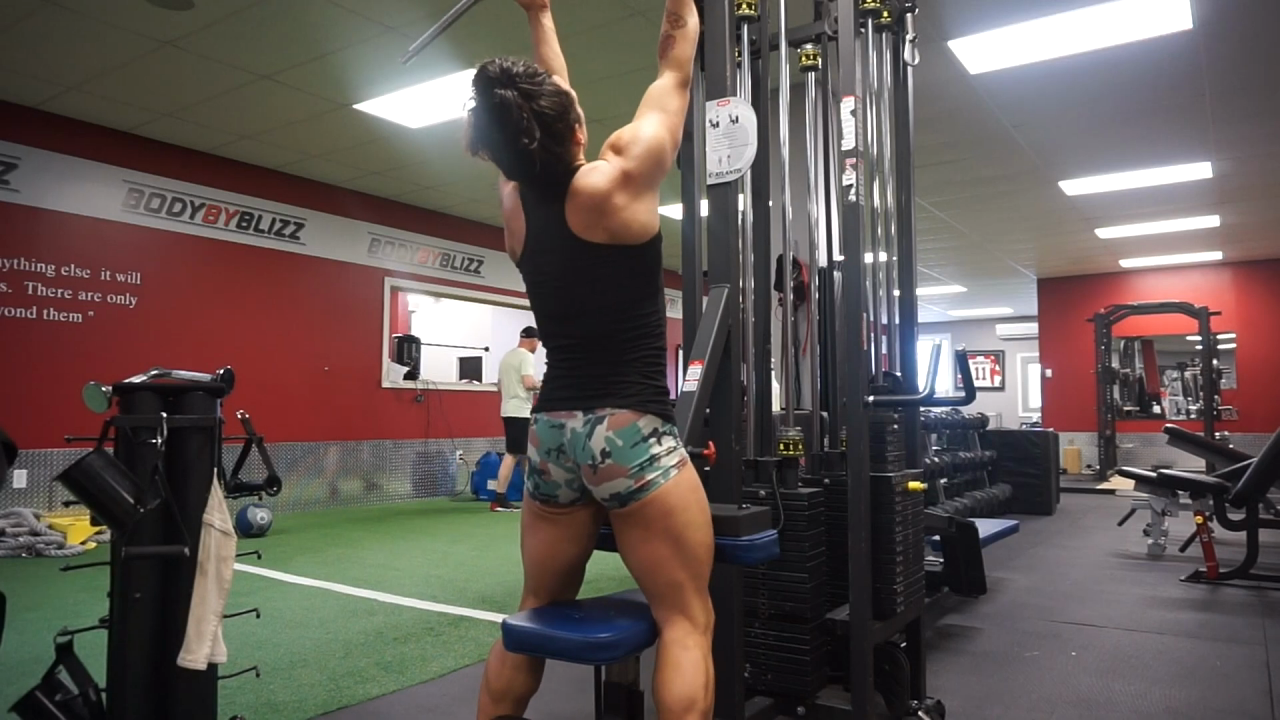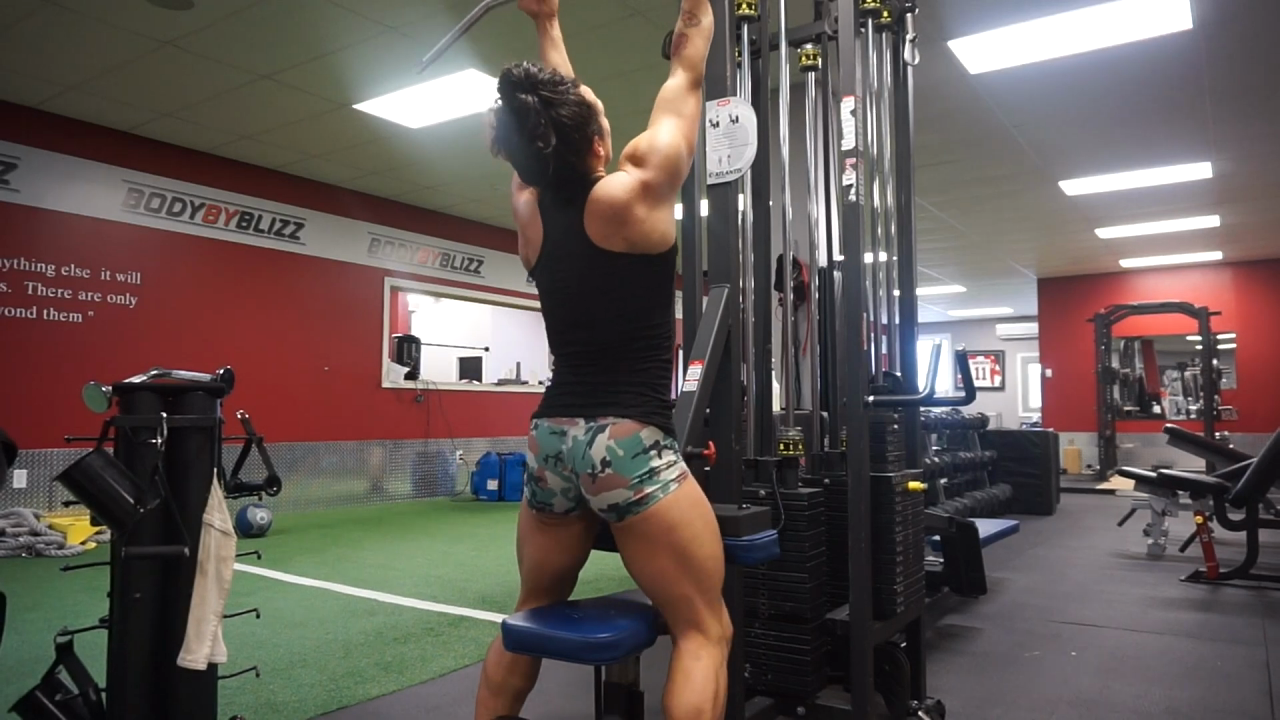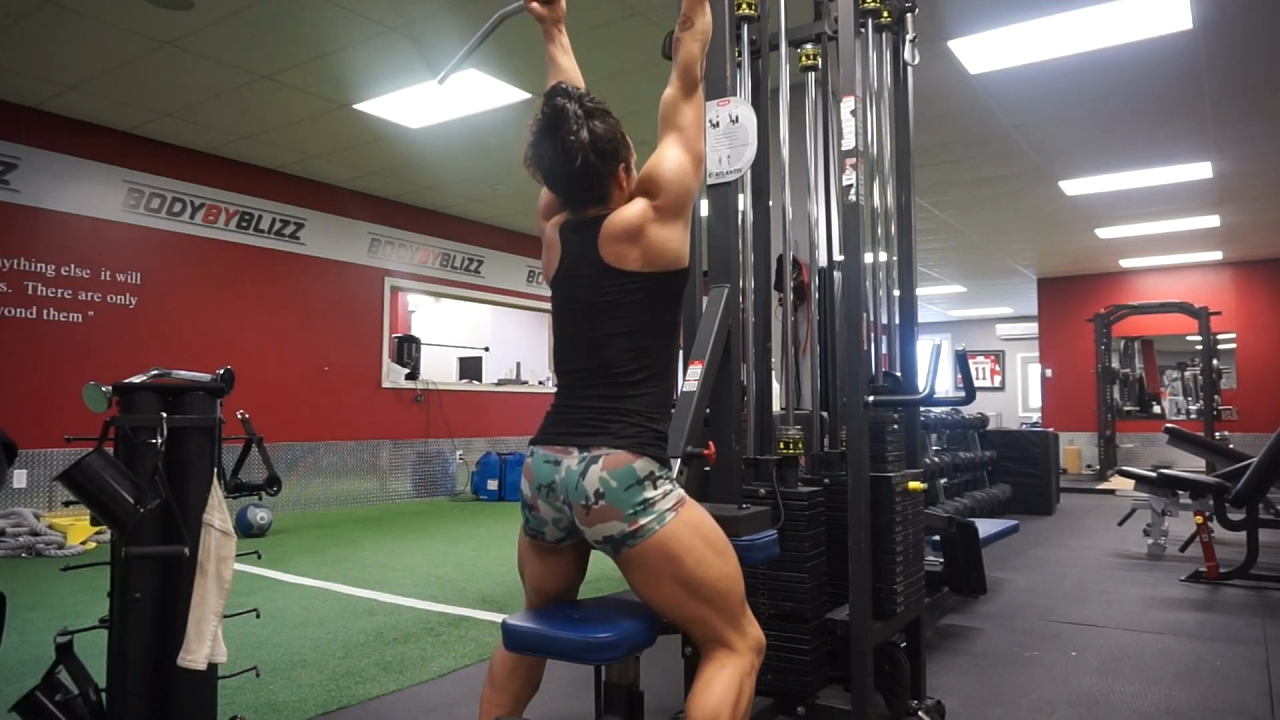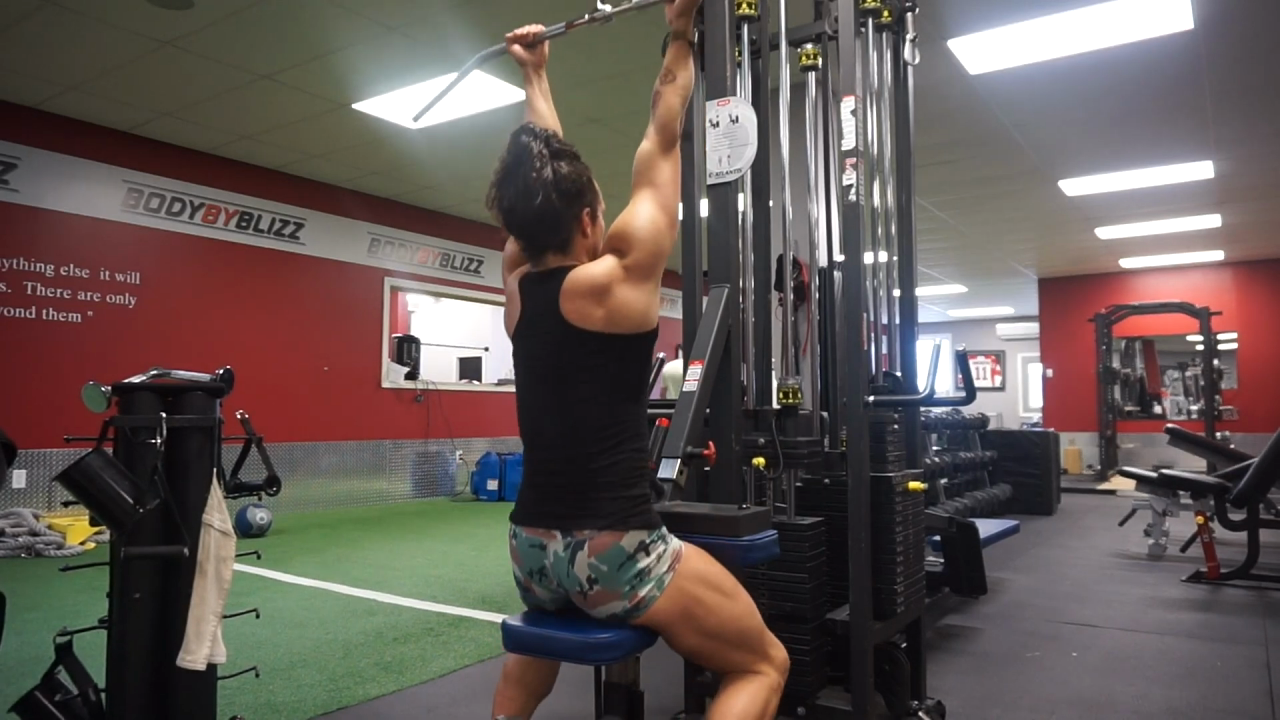
dt=0.7s
person 1, frame 1
left shoulder: (516, 201)
right shoulder: (615, 182)
left elbow: (549, 100)
right elbow: (675, 71)
left hip: (554, 433)
right hip: (632, 432)
left knee: (536, 616)
right knee: (687, 624)
person 1, frame 2
left shoulder: (530, 209)
right shoulder: (631, 195)
left elbow: (552, 110)
right elbow: (688, 76)
left hip: (552, 440)
right hip: (628, 444)
left knee: (533, 615)
right knee: (705, 632)
person 1, frame 3
left shoulder: (556, 229)
right shoulder: (650, 221)
left elbow: (568, 125)
right elbow: (685, 85)
left hip: (546, 466)
right hip: (622, 473)
right knee: (737, 645)
person 1, frame 4
left shoulder: (517, 282)
right shoulder: (613, 281)
left elbow: (542, 172)
right elbow: (660, 146)
left wrist: (534, 76)
left hip: (533, 547)
right hip: (610, 550)
